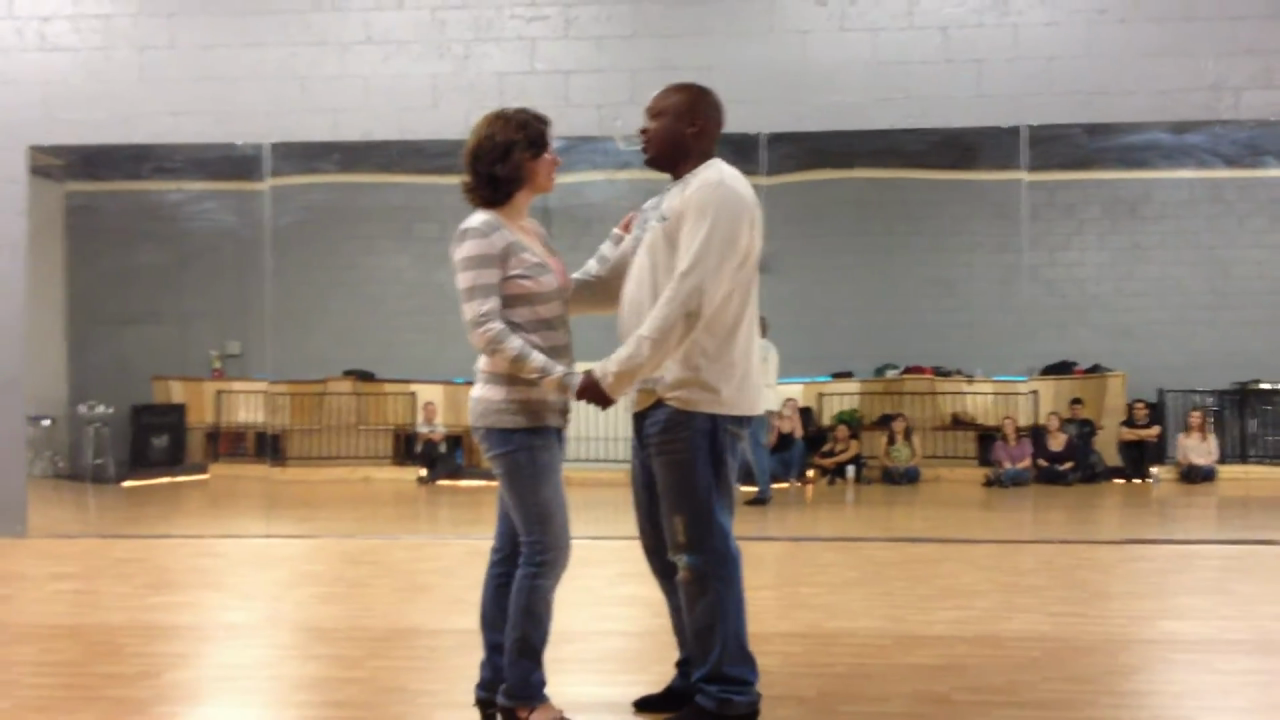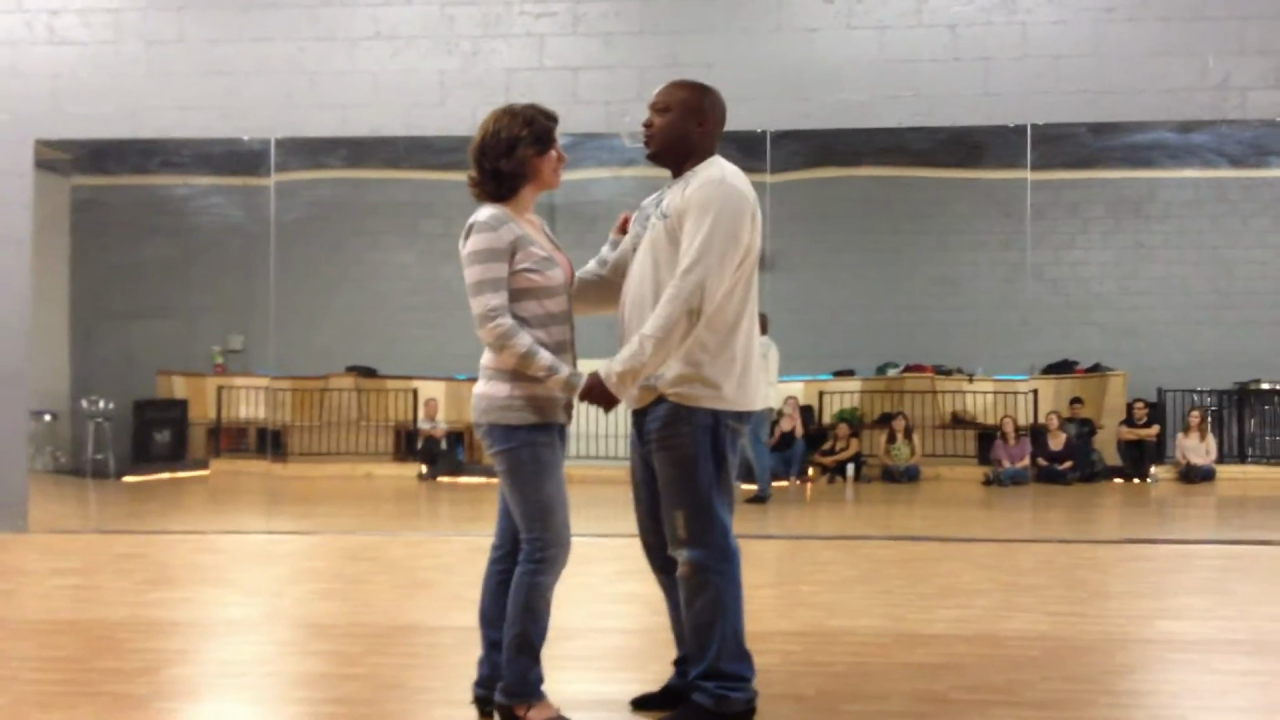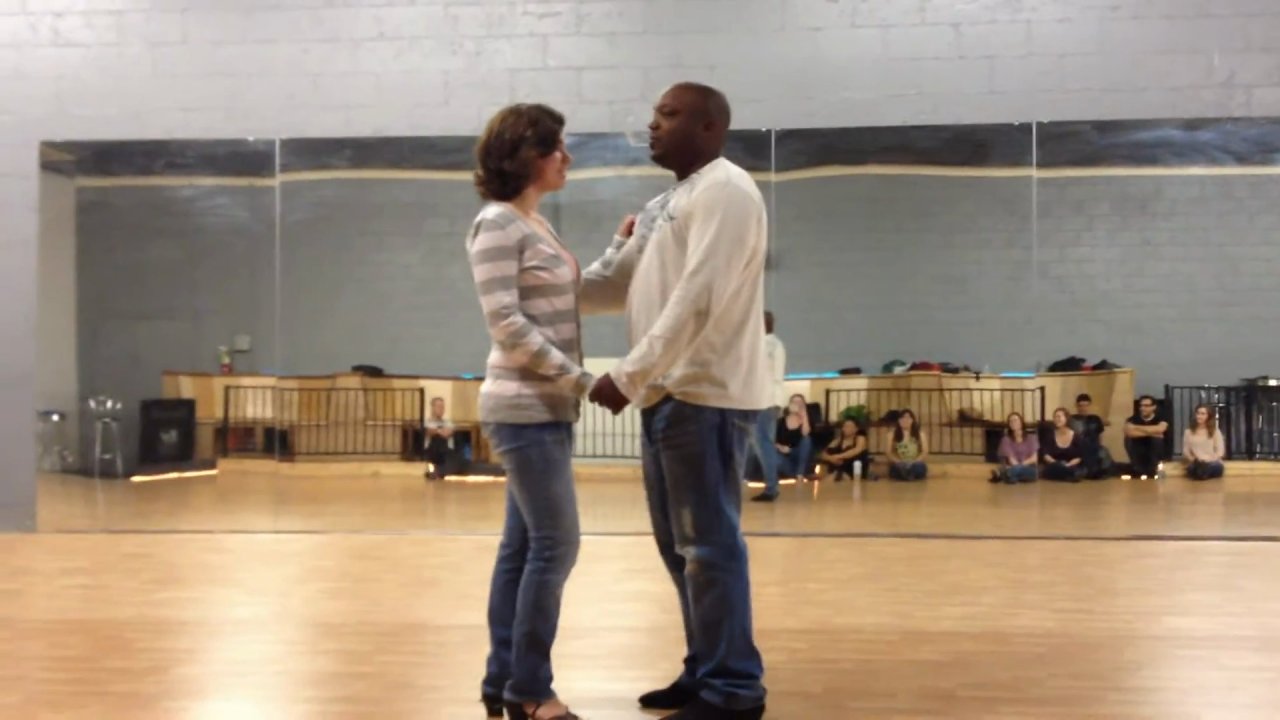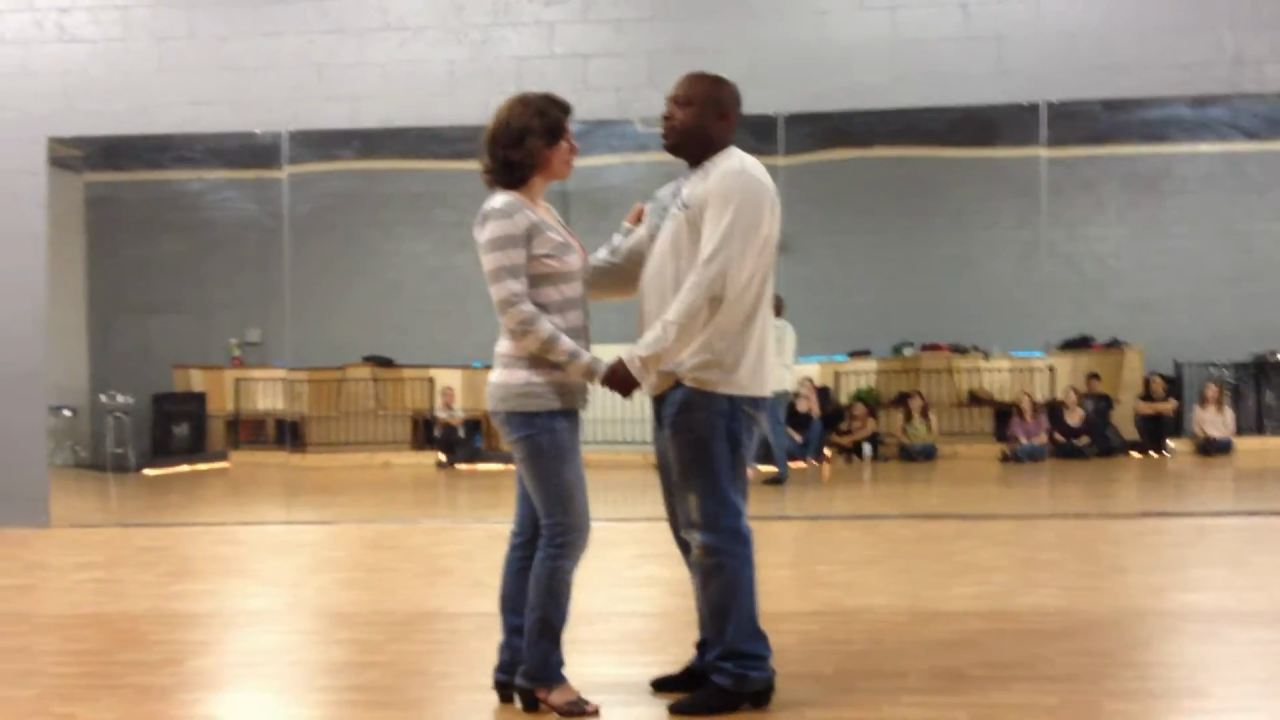
dt=0.2s
person 1, frame 1
left shoulder: (717, 192)
right shoulder: (666, 203)
left elbow: (687, 302)
right elbow: (613, 284)
left wrist: (611, 374)
left hip: (697, 403)
right hip: (660, 400)
left knee: (700, 550)
right knee: (668, 549)
person 1, frame 2
left shoulder: (718, 189)
right shoulder: (664, 201)
left elbow: (690, 299)
right elbow: (609, 281)
left wrist: (617, 374)
left hip: (699, 399)
right hip: (660, 397)
left knee: (701, 546)
right knee: (667, 546)
person 1, frame 3
left shoulder: (725, 190)
right shoulder: (671, 203)
left elbow: (698, 300)
right elbow: (620, 284)
left wrist: (627, 375)
left hip: (706, 399)
right hip: (670, 397)
left knee: (709, 543)
right knee: (680, 544)
person 1, frame 4
left shoulder: (738, 179)
right shoulder: (683, 191)
left elbow: (711, 287)
right elbow: (631, 269)
left wrist: (639, 359)
left hip: (714, 384)
right hip: (680, 381)
left knee: (715, 528)
right knee: (695, 529)
right ankle: (718, 656)
person 2, frame 1
left shoulder: (530, 229)
right shoulder: (482, 232)
left elbow: (565, 301)
right elbow: (485, 331)
left wrist: (619, 244)
right wrist: (567, 379)
left hip: (537, 413)
right hip: (514, 415)
left knee: (515, 549)
right knee: (545, 550)
person 2, frame 2
left shoulder: (534, 224)
right shoulder: (490, 225)
left elbow: (566, 301)
right elbow: (494, 326)
right wrist: (571, 378)
left hip: (540, 410)
right hip: (517, 409)
left knee: (516, 548)
right knee: (546, 547)
person 2, frame 3
left shoulder: (536, 223)
right shoulder: (498, 223)
left elbow: (571, 302)
right elbow: (507, 325)
right wrist: (581, 378)
left hip: (545, 408)
right hip: (525, 408)
left knee: (524, 546)
right knee: (555, 545)
person 2, frame 4
left shoulder: (545, 212)
right shoulder: (504, 212)
left elbow: (578, 289)
right elbow: (516, 313)
right wrist: (591, 365)
left hip: (553, 395)
right hip: (534, 396)
left knee: (536, 533)
right knee: (566, 532)
left ankle: (515, 667)
